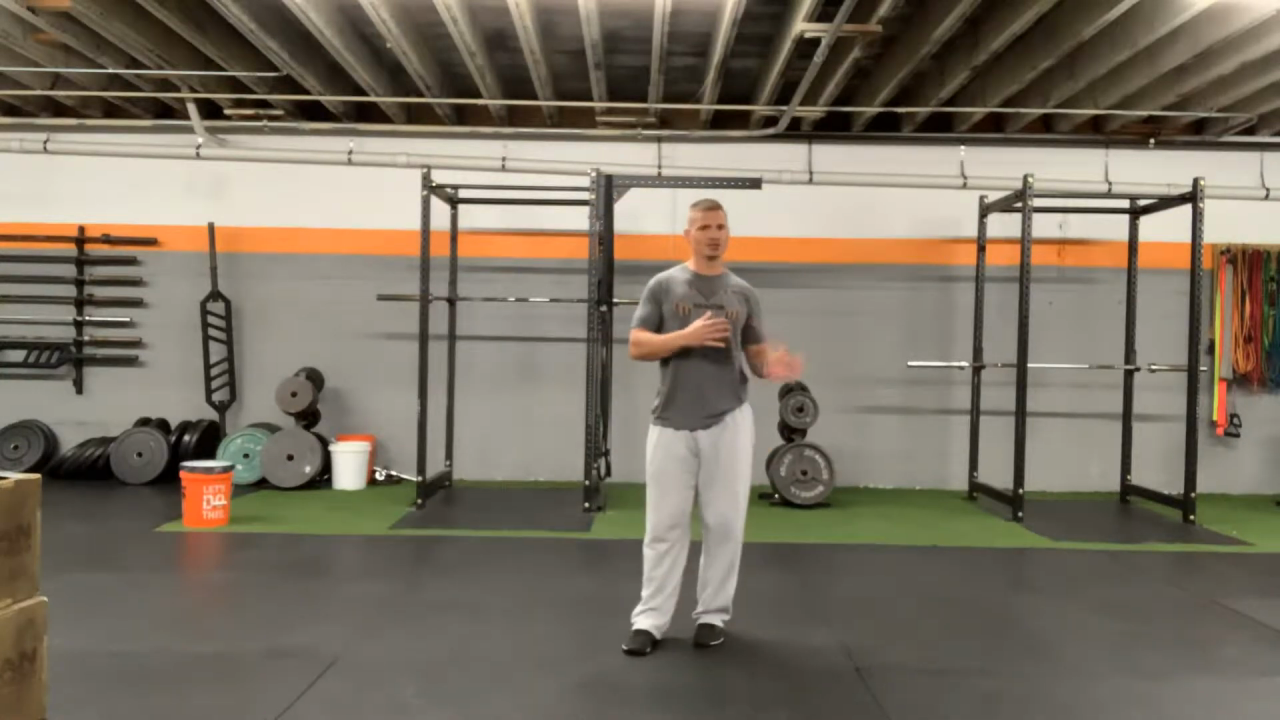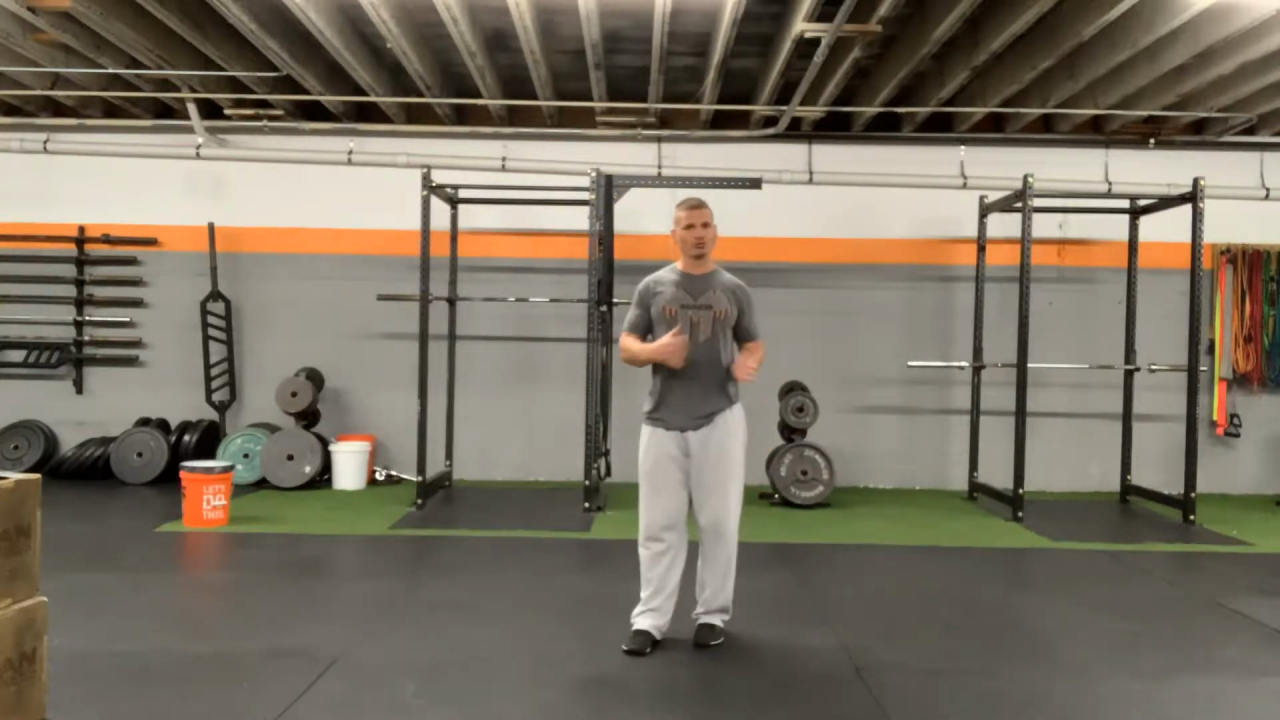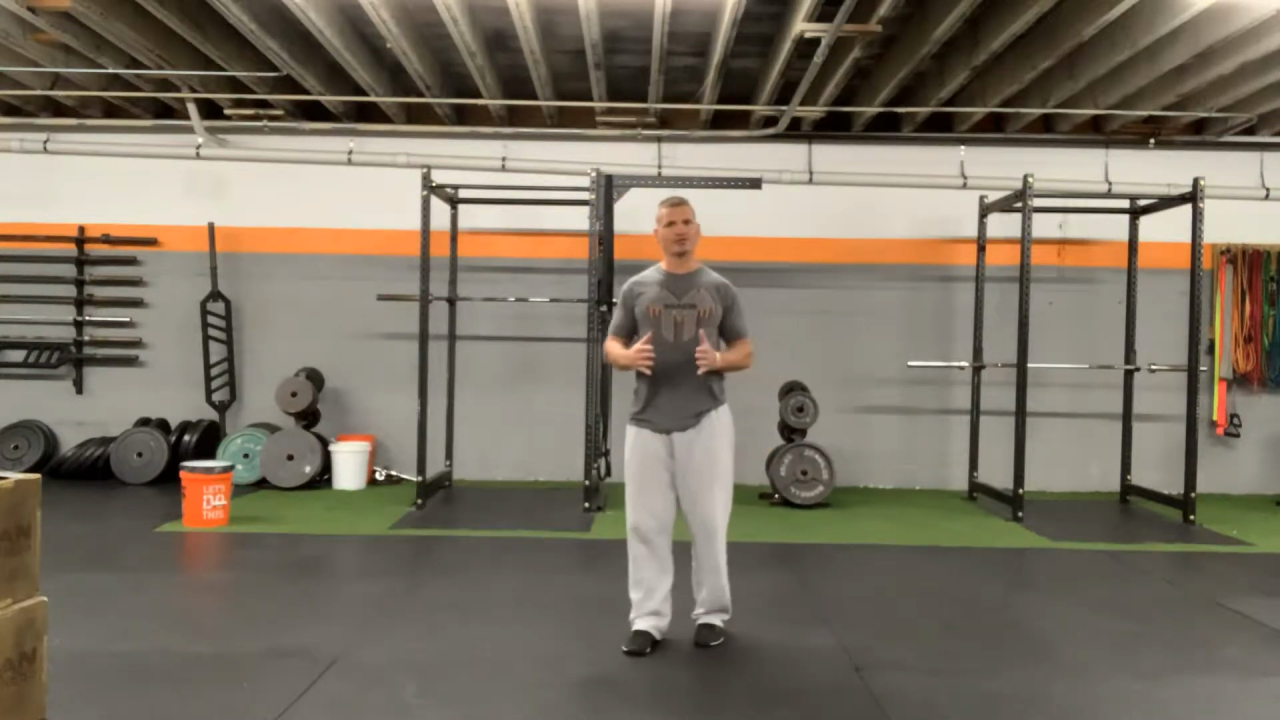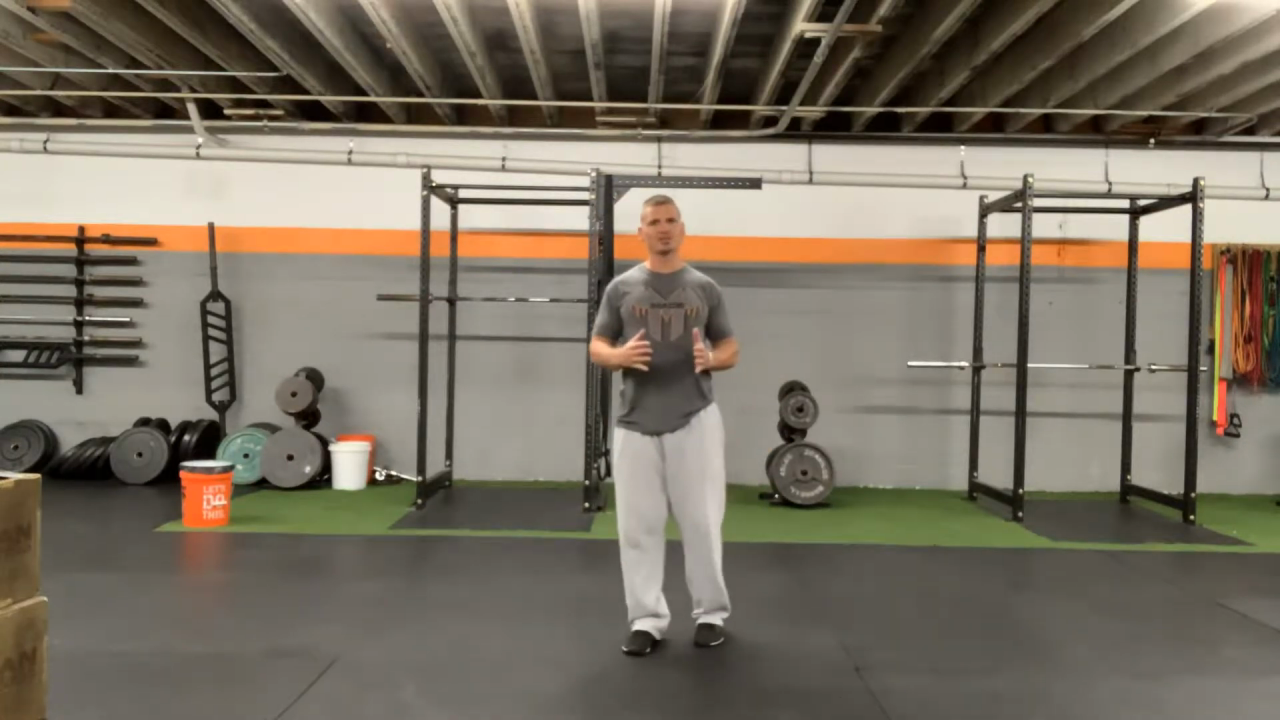
dt=0.3s
person 1, frame 1
left shoulder: (743, 293)
right shoulder: (662, 285)
left elbow: (757, 352)
right elbow: (637, 345)
left wrist: (773, 365)
right wrist: (687, 337)
left hip: (729, 421)
right hip: (672, 423)
left knee: (724, 523)
right knee: (665, 525)
left ankle: (713, 614)
right ankle: (650, 619)
person 1, frame 2
left shoulder: (734, 290)
right shoulder: (652, 287)
left elbow: (752, 347)
right elbow: (626, 346)
left wrist: (745, 366)
right wrist: (654, 351)
left hip: (719, 421)
right hip: (662, 423)
left knee: (718, 523)
right knee: (659, 526)
left ankle: (713, 614)
right ankle: (650, 619)
person 1, frame 3
left shoulder: (720, 288)
right shoulder: (636, 287)
left elbow: (744, 353)
right elbow: (611, 345)
left wrist: (717, 359)
right wrist: (628, 357)
left hip: (706, 422)
right hip: (648, 424)
left knee: (709, 523)
right knee: (647, 525)
left ankle: (712, 614)
right ankle: (649, 619)
person 1, frame 4
left shoulder: (705, 288)
right shoulder: (621, 288)
left elbow: (731, 350)
right elbow: (596, 348)
left wrist: (710, 358)
right wrist: (621, 356)
left hip: (696, 421)
right hip: (637, 425)
left knee: (702, 523)
right knee: (639, 527)
left ankle: (712, 612)
right ankle: (647, 619)
